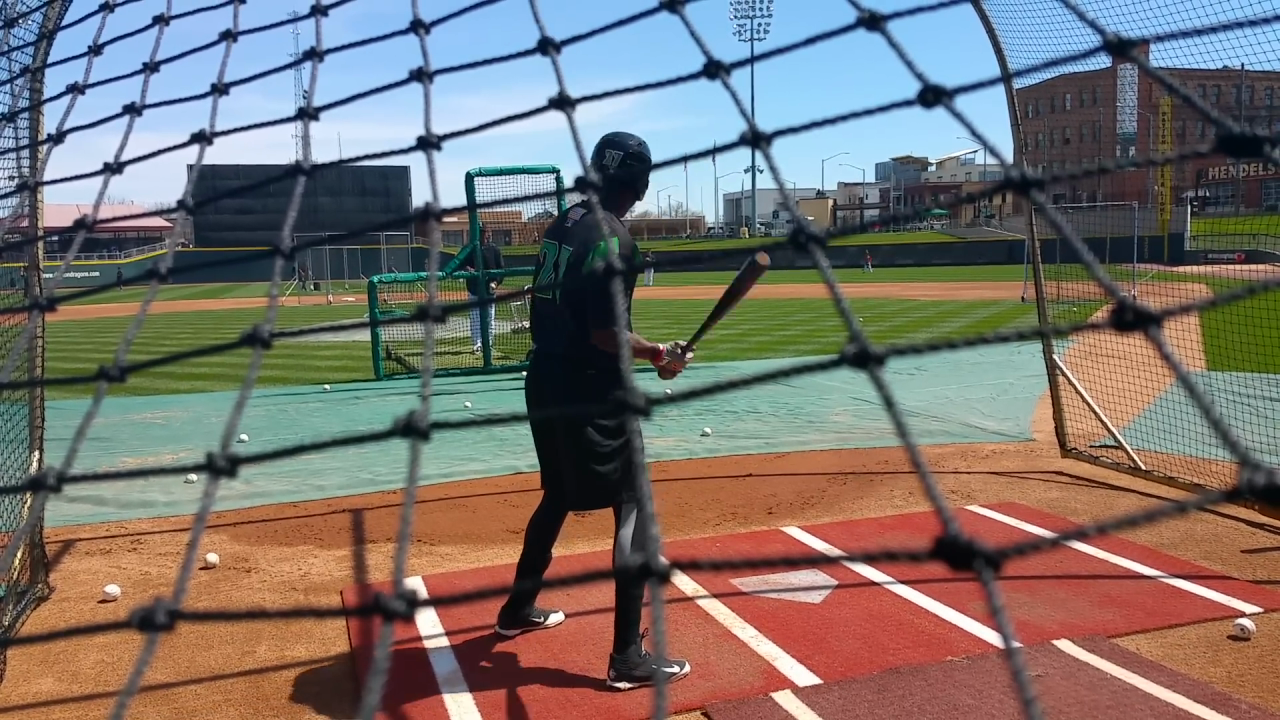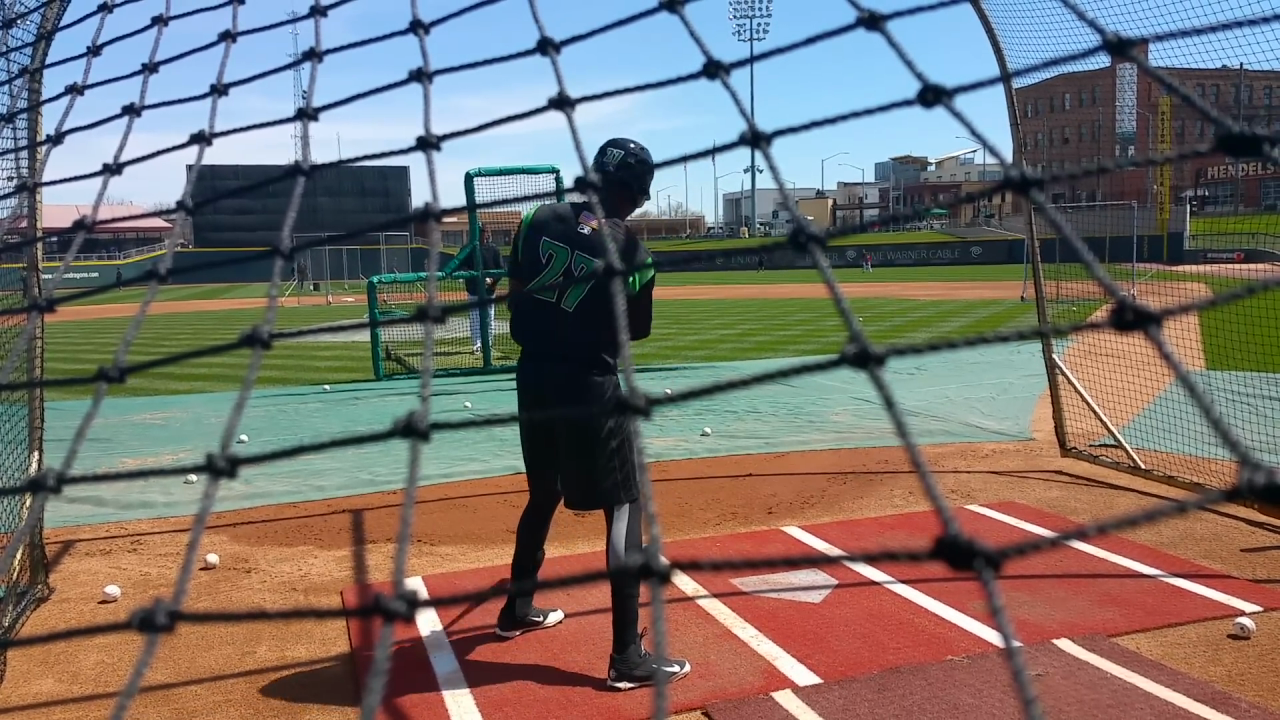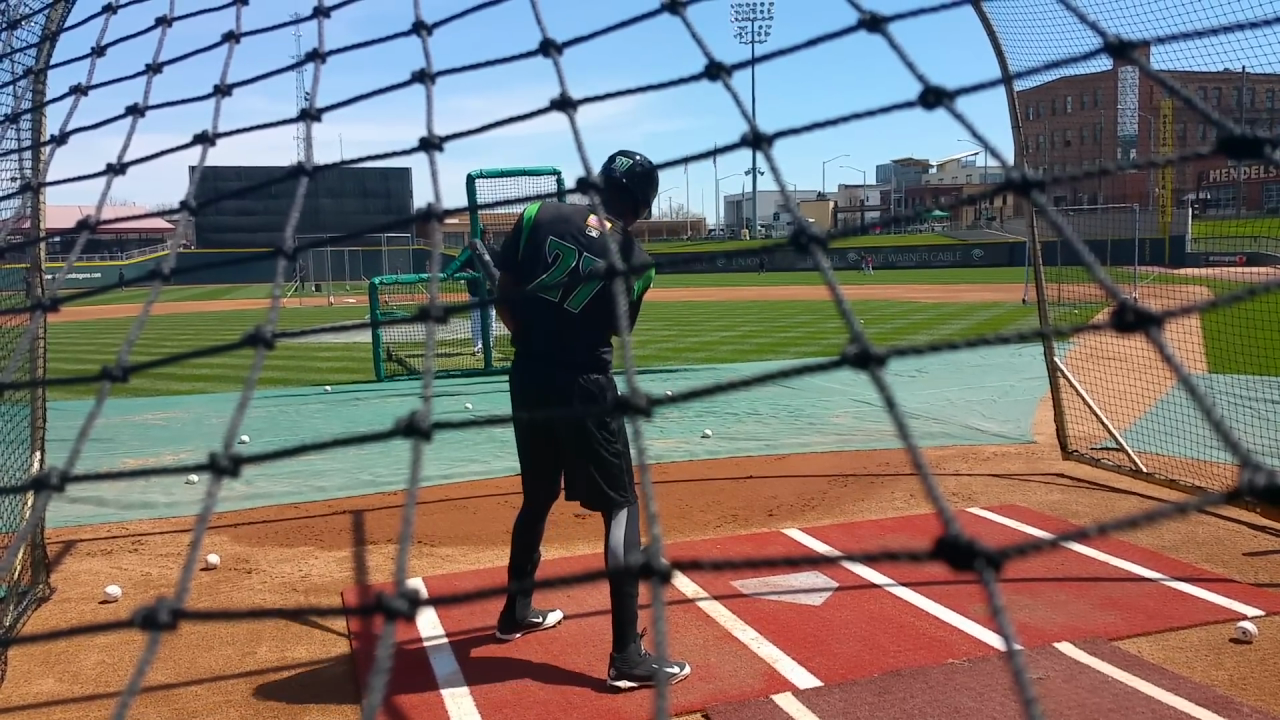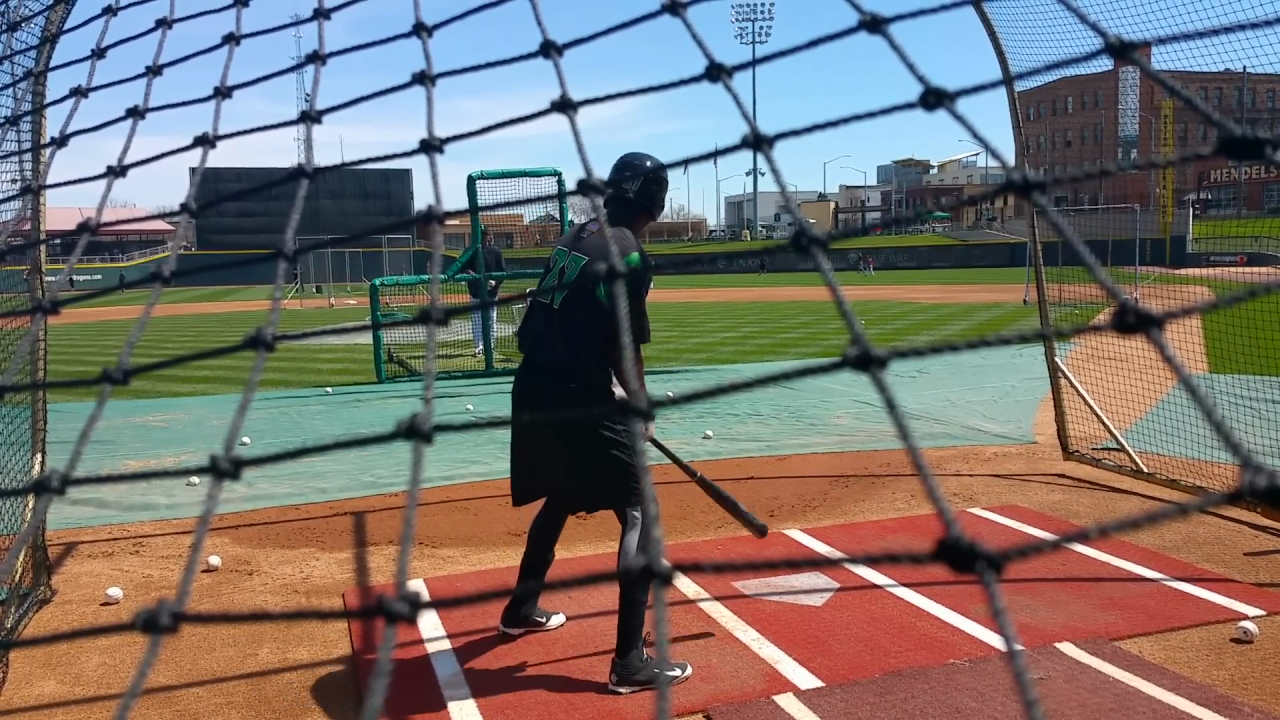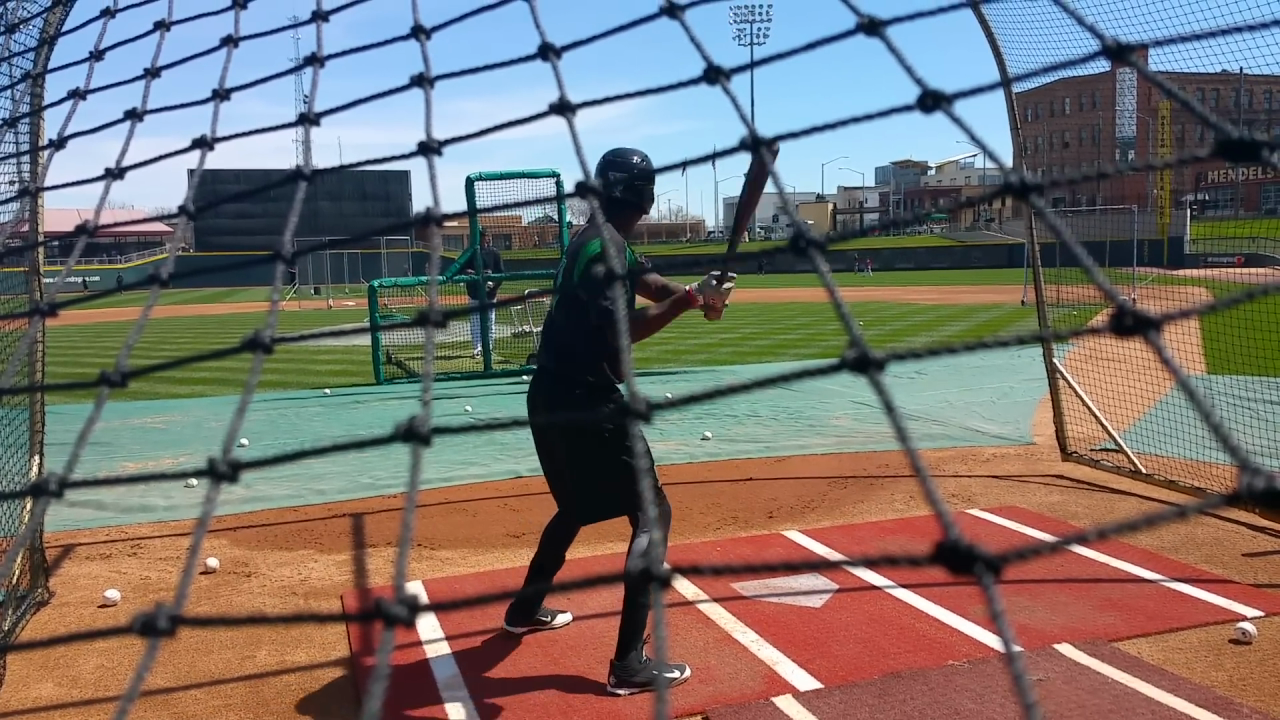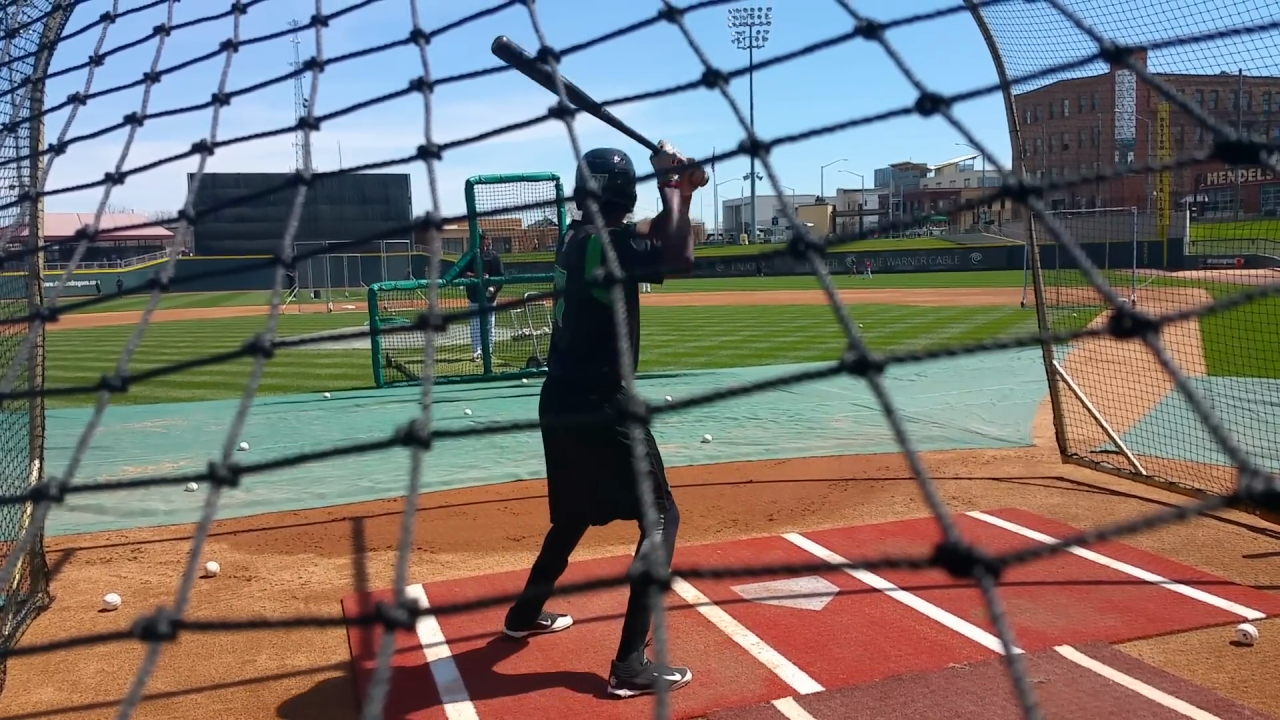
dt=0.3s
person 1, frame 1
left shoulder: (560, 224)
right shoulder: (613, 239)
right elbow: (603, 334)
left wrist: (622, 350)
right wrist: (658, 354)
left hip: (545, 376)
right hip: (590, 386)
left knee: (558, 495)
right knee: (632, 508)
left ankle: (519, 608)
right ankle: (627, 657)
person 1, frame 2
left shoulder: (539, 220)
right shoulder: (634, 254)
left elbow: (516, 298)
right elbow: (626, 334)
left hip: (533, 375)
right hip: (589, 385)
left knee: (544, 494)
right knee: (623, 508)
left ankle: (517, 609)
right ankle: (627, 656)
person 1, frame 3
left shoulder: (541, 216)
right shoulder: (636, 263)
left elbow: (503, 296)
right elbow: (610, 328)
left hip: (529, 377)
right hip: (584, 385)
left knee: (538, 496)
right knee: (620, 508)
left ankle: (516, 611)
right ankle: (628, 655)
person 1, frame 4
left shoulder: (573, 238)
right shoulder: (630, 257)
right elbow: (626, 349)
left hip: (531, 386)
right hip: (579, 395)
left knee: (559, 498)
right knee: (639, 513)
left ankle: (521, 608)
right ankle: (629, 661)
person 1, frame 5
left shoulder: (599, 239)
right shoulder: (604, 246)
left elbow: (644, 285)
right elbow: (625, 330)
left wrist: (695, 291)
right wrist: (688, 300)
left hip: (550, 394)
right hip: (584, 400)
left knee: (578, 505)
right knee: (652, 515)
left ankle: (527, 606)
right ankle: (629, 663)
person 1, frame 6
left shoulder: (578, 237)
right shoulder: (604, 243)
left elbow: (657, 243)
right elbow: (679, 259)
left wrist: (676, 189)
right wrist: (675, 192)
left hip: (562, 398)
right hip: (598, 404)
left knee: (577, 511)
right knee: (661, 516)
left ankle: (526, 612)
right ankle: (630, 664)
